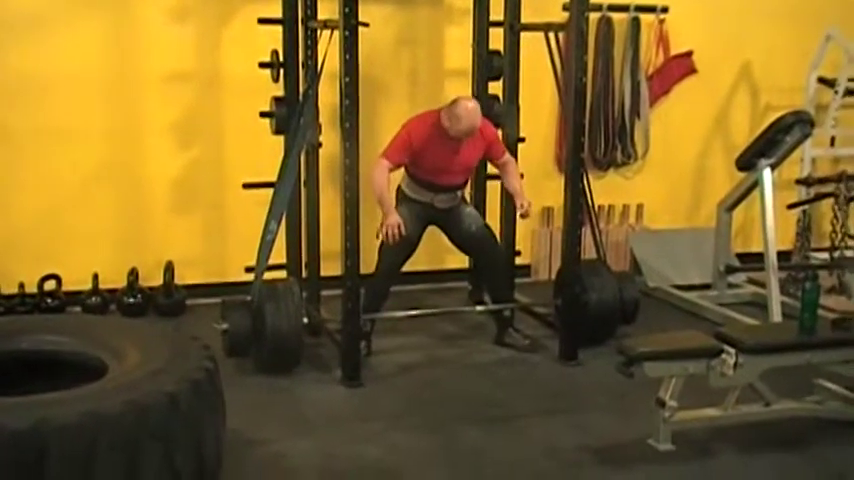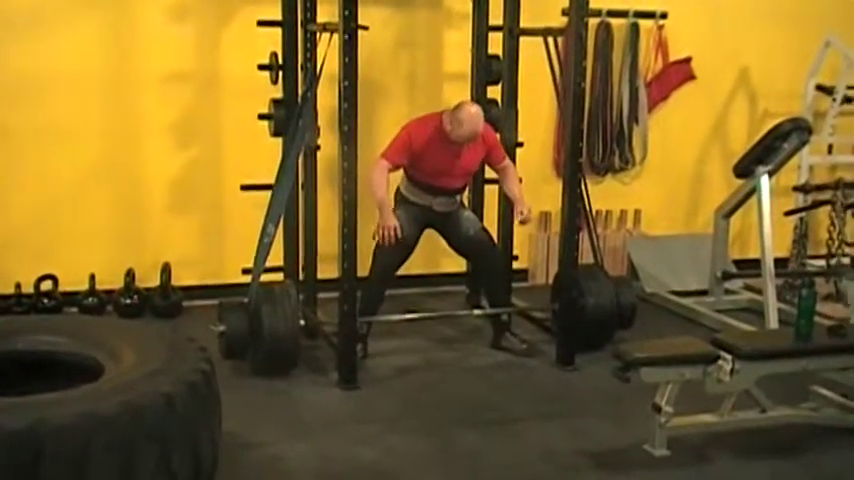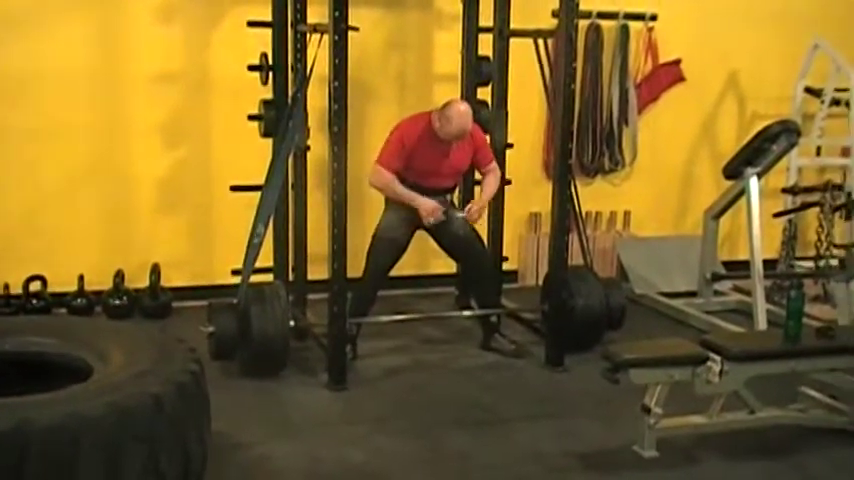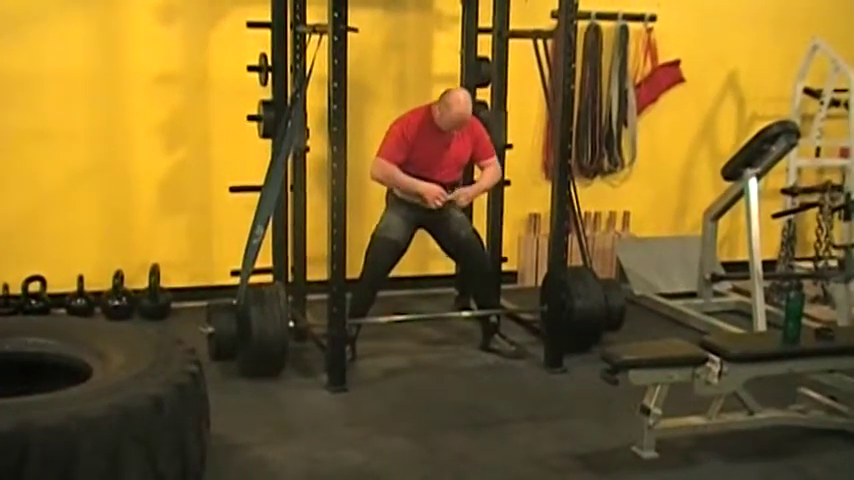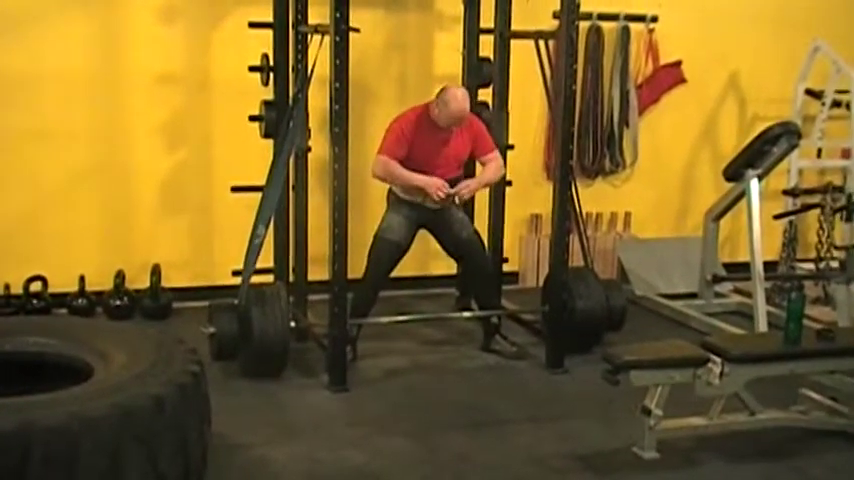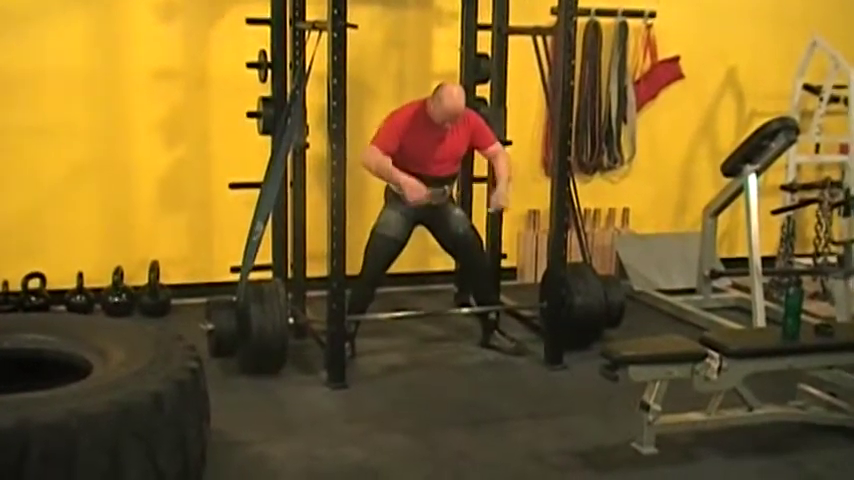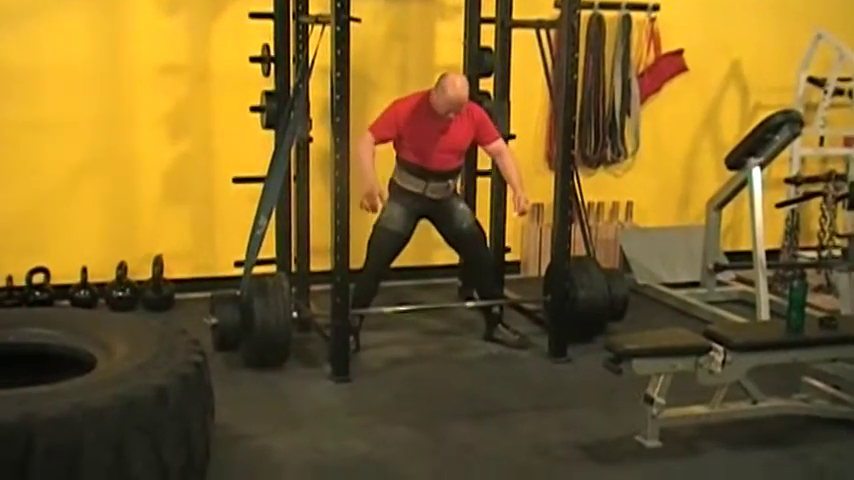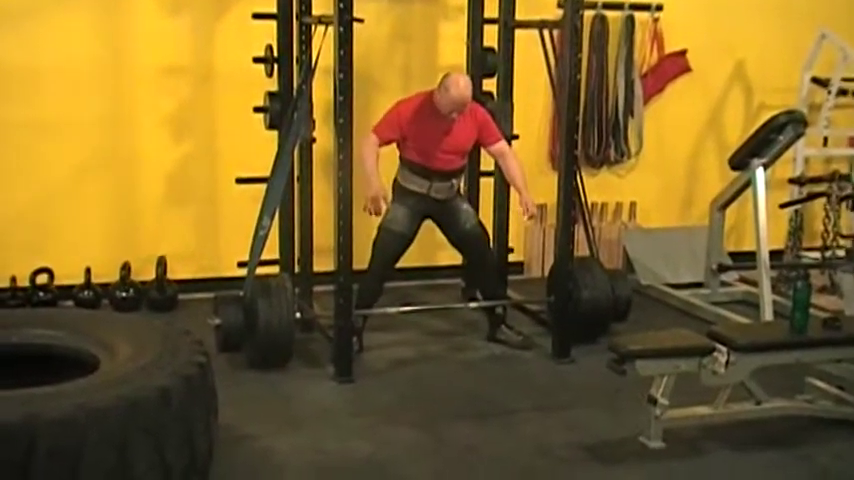
dt=0.3s
person 1, frame 1
left shoulder: (484, 131)
right shoulder: (417, 129)
left elbow: (506, 162)
right elbow: (381, 169)
left wrist: (518, 194)
right wrist: (389, 211)
left hip: (454, 203)
right hip: (414, 201)
left knee: (494, 255)
right knee: (389, 261)
left ankle: (506, 326)
right ankle: (363, 332)
person 1, frame 2
left shoulder: (485, 135)
right shoulder: (419, 131)
left elbow: (505, 167)
right elbow: (380, 169)
left wrist: (519, 200)
right wrist: (385, 213)
left hip: (453, 206)
right hip: (413, 204)
left knee: (492, 259)
right knee: (383, 265)
left ankle: (502, 330)
right ankle: (359, 334)
person 1, frame 3
left shoulder: (473, 135)
right shoulder: (408, 131)
left elbow: (492, 171)
right elbow: (378, 177)
left wrist: (482, 201)
right wrist: (418, 202)
left hip: (443, 207)
right hip: (406, 206)
left knee: (482, 260)
right knee: (376, 267)
left ankle: (492, 331)
right ankle: (348, 335)
person 1, frame 4
left shoulder: (473, 128)
right shoulder: (409, 125)
left elbow: (493, 168)
right elbow: (379, 170)
left wrist: (474, 189)
right wrist: (422, 187)
left hip: (445, 206)
right hip: (404, 204)
left knee: (480, 262)
right knee: (375, 267)
left ankle: (491, 333)
right ankle: (348, 336)
person 1, frame 5
left shoulder: (472, 125)
right shoulder: (407, 122)
left elbow: (496, 164)
right elbow: (380, 167)
left wrist: (477, 182)
right wrist: (423, 181)
left hip: (446, 206)
right hip: (405, 204)
left knee: (481, 263)
right knee: (377, 268)
left ankle: (492, 333)
right ankle: (349, 337)
person 1, frame 6
left shoulder: (470, 121)
right shoulder: (404, 118)
left elbow: (498, 153)
right elbow: (372, 158)
left wrist: (501, 186)
right wrist: (404, 181)
left hip: (443, 201)
right hip: (403, 201)
left knee: (477, 259)
right knee: (374, 264)
left ankle: (491, 329)
right ankle: (347, 333)
person 1, frame 7
left shoulder: (474, 115)
right shoulder: (405, 109)
left elbow: (500, 151)
right elbow: (366, 141)
left wrist: (517, 188)
right wrist: (370, 182)
left hip: (447, 195)
right hip: (406, 193)
left knee: (480, 253)
right knee: (377, 259)
left ankle: (495, 323)
right ankle: (351, 327)
person 1, frame 8
left shoulder: (477, 115)
right shoulder: (408, 110)
left elbow: (503, 153)
right elbow: (371, 142)
left wrist: (523, 192)
right wrist: (374, 184)
left hip: (450, 196)
right hip: (410, 194)
left knee: (482, 254)
right knee: (382, 260)
left ankle: (498, 323)
right ankle: (355, 328)
